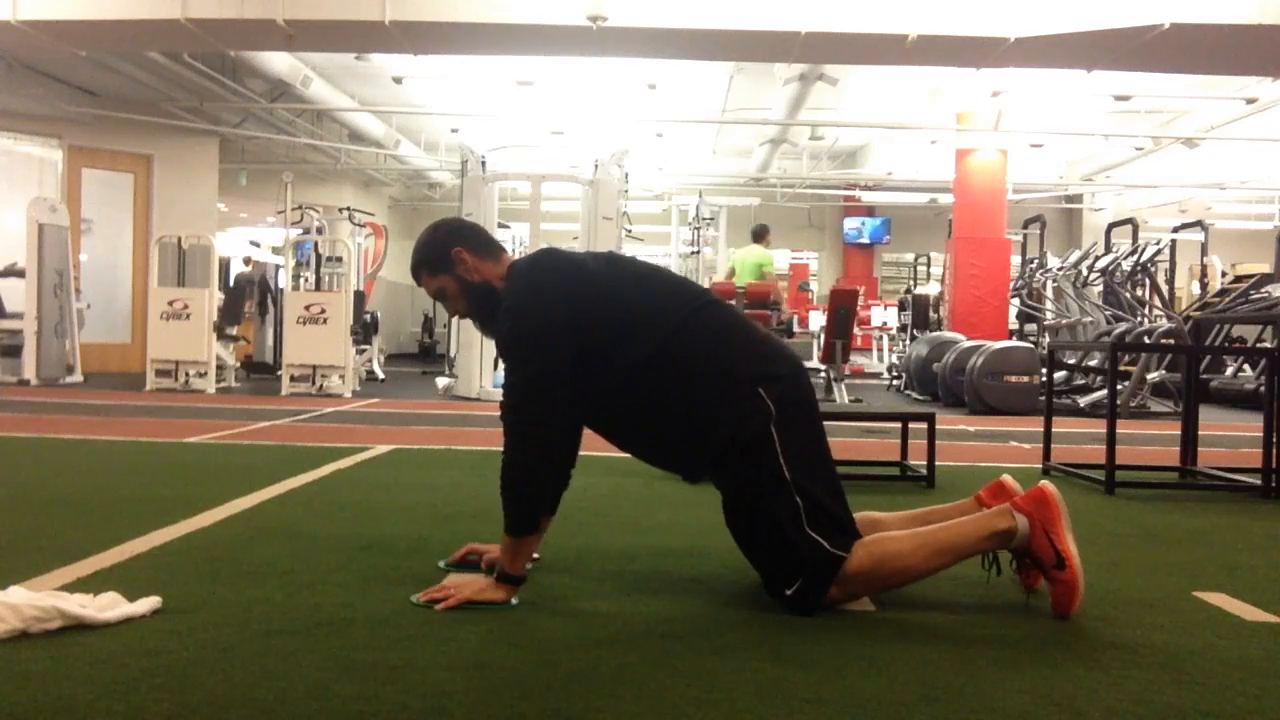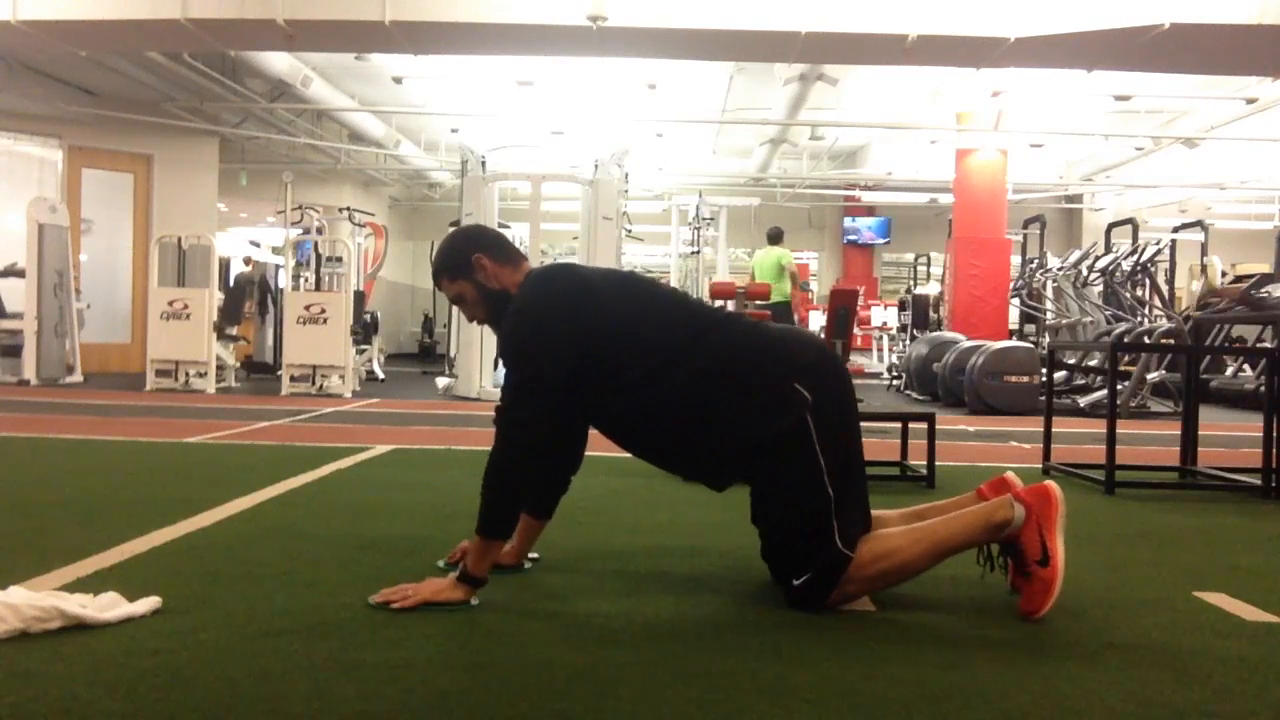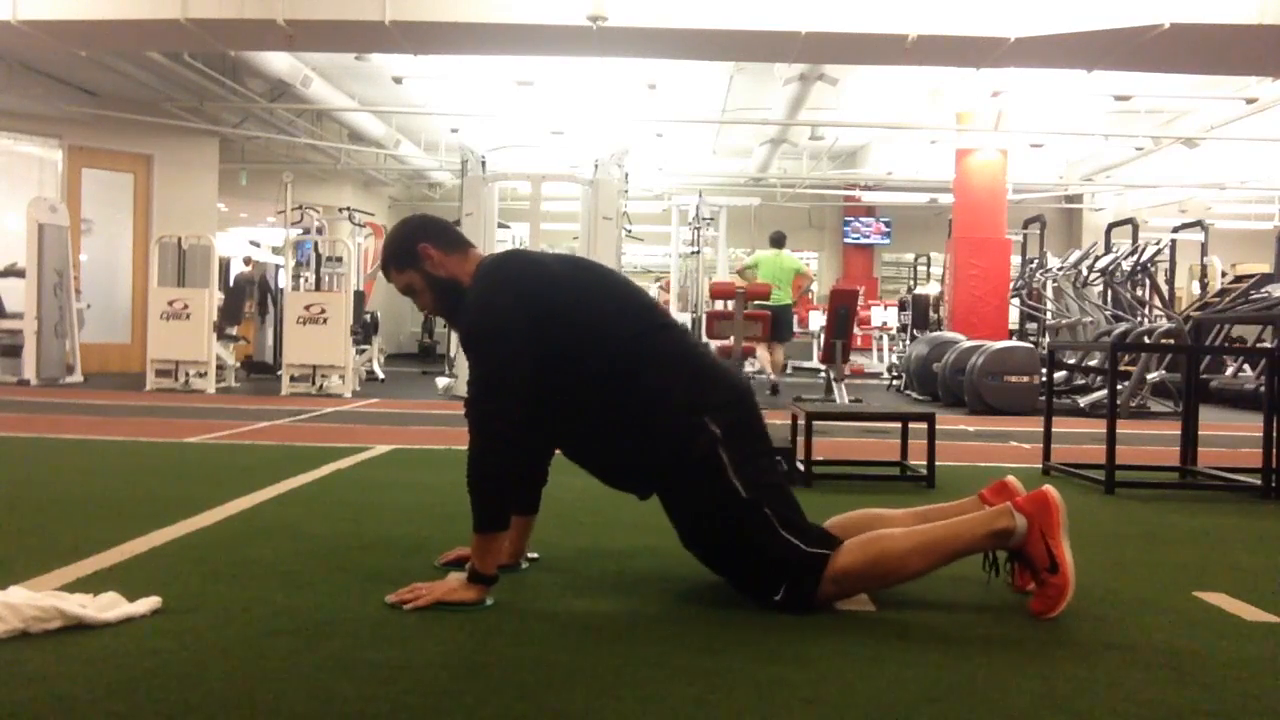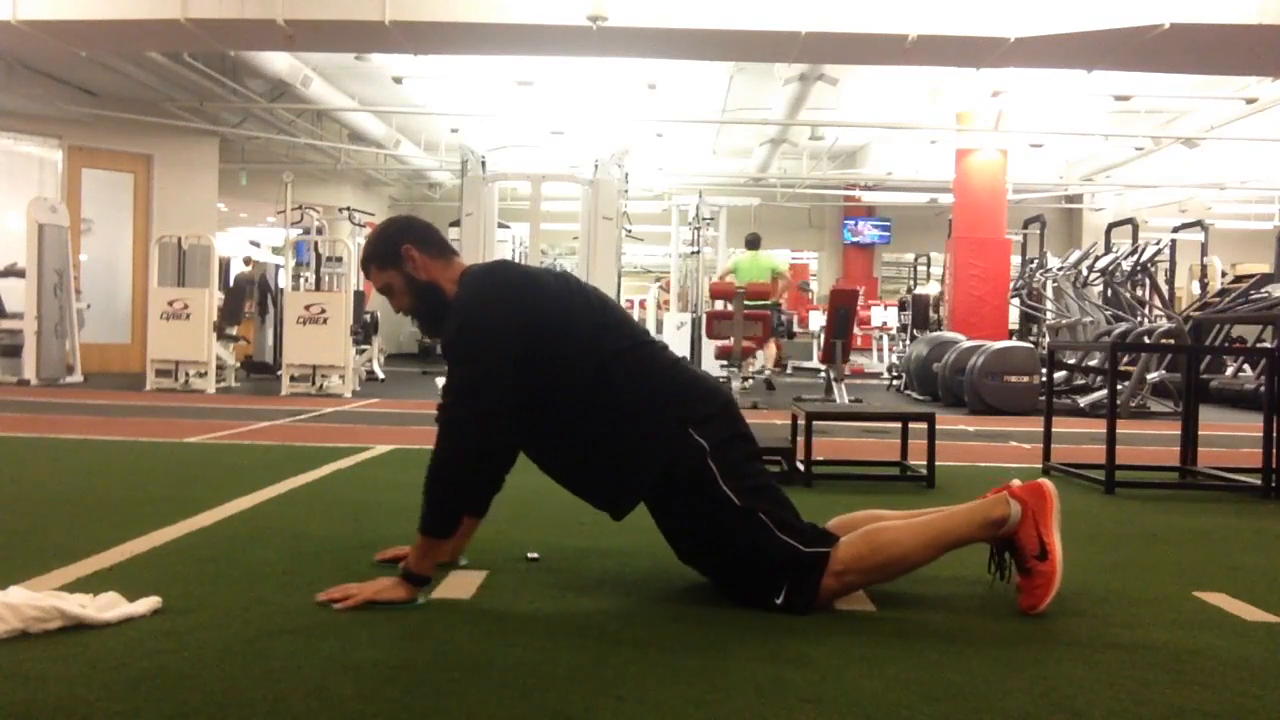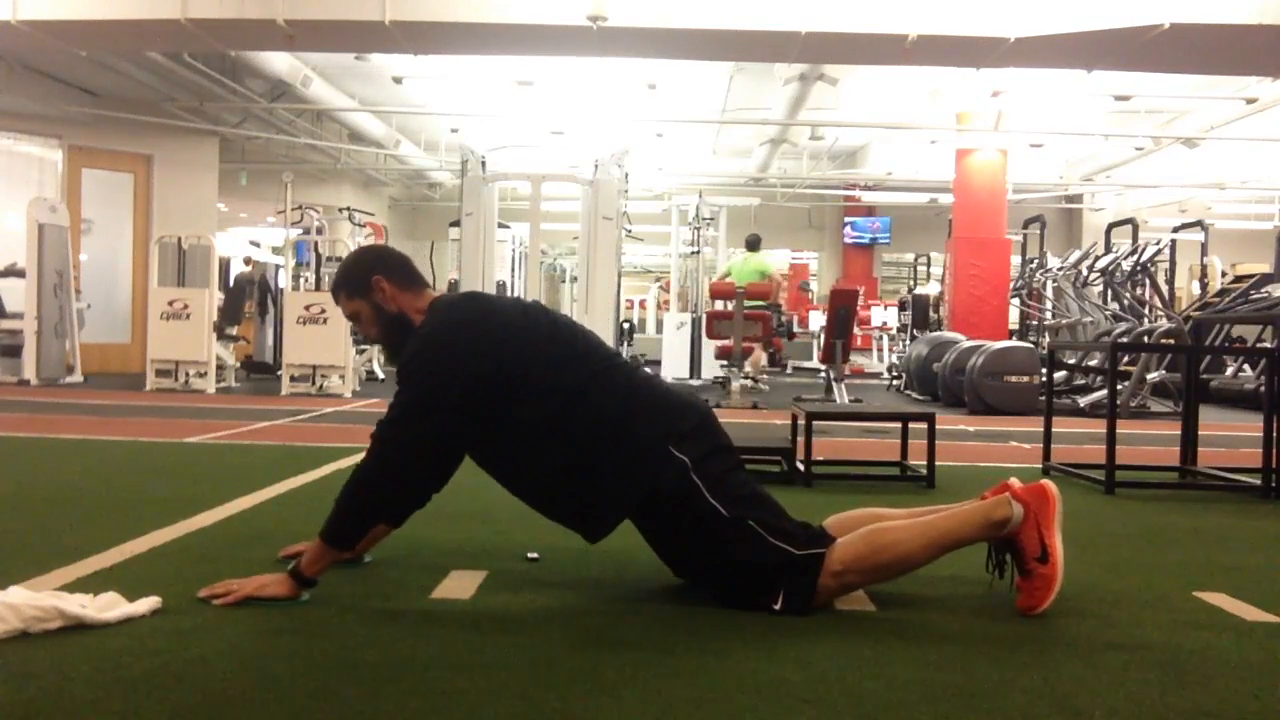
dt=1s
person 1, frame 1
left shoulder: (531, 296)
right shoulder: (554, 292)
left elbow: (531, 438)
right elbow: (555, 437)
left wrist: (507, 577)
right wrist: (517, 544)
left hip: (749, 404)
right hip: (743, 404)
left knee: (817, 579)
right knee: (828, 542)
left ankle: (1014, 522)
right ankle: (990, 507)
person 1, frame 2
left shoulder: (540, 308)
right shoulder: (565, 305)
left elbow: (518, 444)
right elbow: (556, 446)
left wrist: (469, 576)
right wrist: (512, 548)
left hip: (792, 397)
right hip: (783, 398)
left knee: (818, 580)
right knee: (827, 545)
left ankle: (1012, 517)
right ankle: (988, 504)
person 1, frame 3
left shoulder: (496, 295)
right shoulder: (521, 287)
left elbow: (497, 436)
right elbow: (528, 432)
left wrist: (481, 575)
right wrist: (508, 546)
left hip: (696, 430)
right hip: (697, 424)
left knee: (809, 578)
right knee: (806, 546)
left ankle: (1011, 523)
right ankle: (986, 506)
person 1, frame 4
left shoulder: (482, 306)
right shoulder: (501, 299)
left elbow: (465, 444)
right elbow: (489, 446)
left wrist: (413, 576)
right wrist: (443, 545)
left hip: (679, 443)
right hip: (677, 440)
left knee: (813, 577)
right knee: (809, 549)
left ankle: (1005, 514)
right ankle: (996, 509)
person 1, frame 5
left shoulder: (447, 341)
right shoulder: (465, 333)
left elbow: (393, 462)
right elbow: (418, 467)
left wrist: (299, 576)
right wrist: (346, 543)
left hip: (662, 462)
right hip: (662, 454)
left knee: (813, 576)
right knee: (804, 548)
left ankle: (1005, 512)
right ankle: (993, 509)
